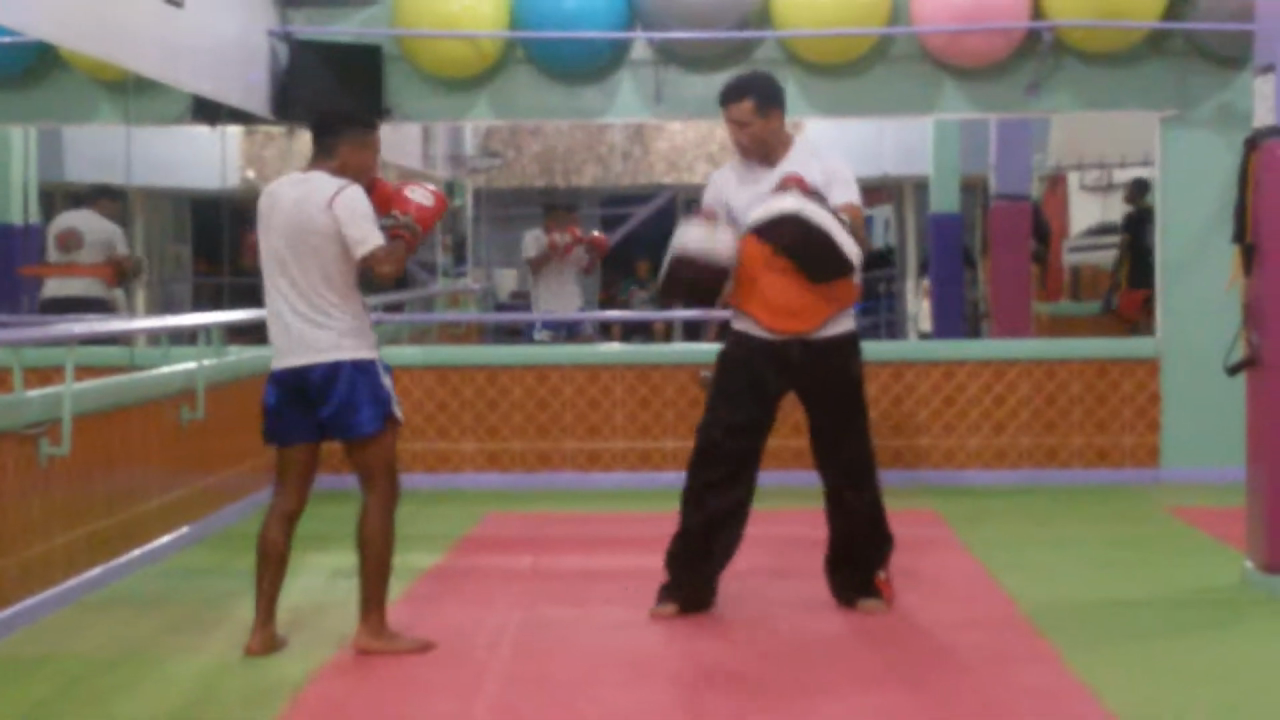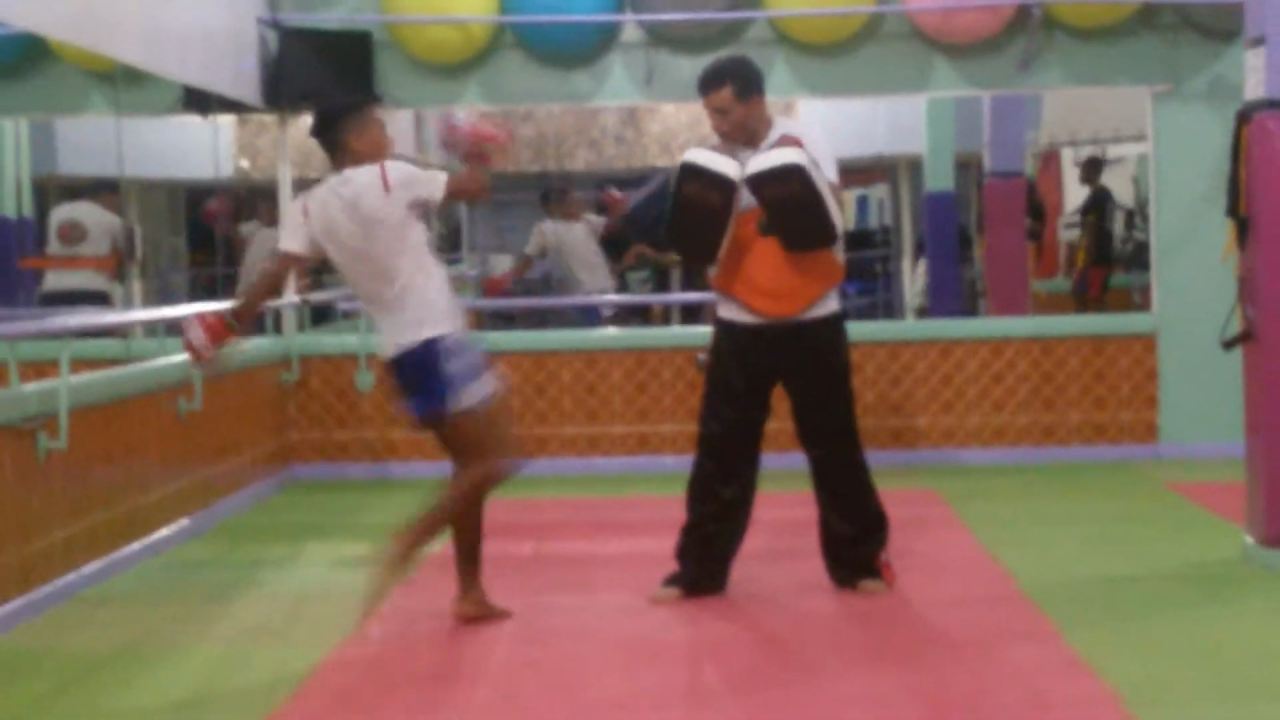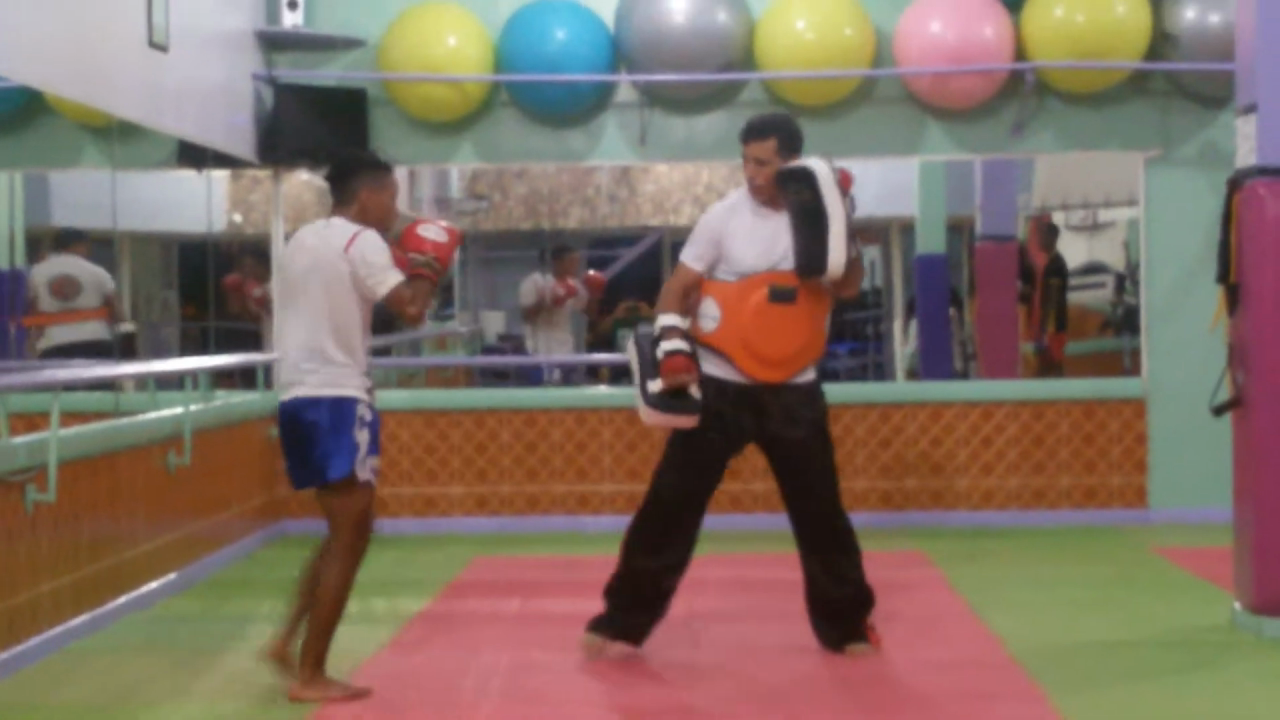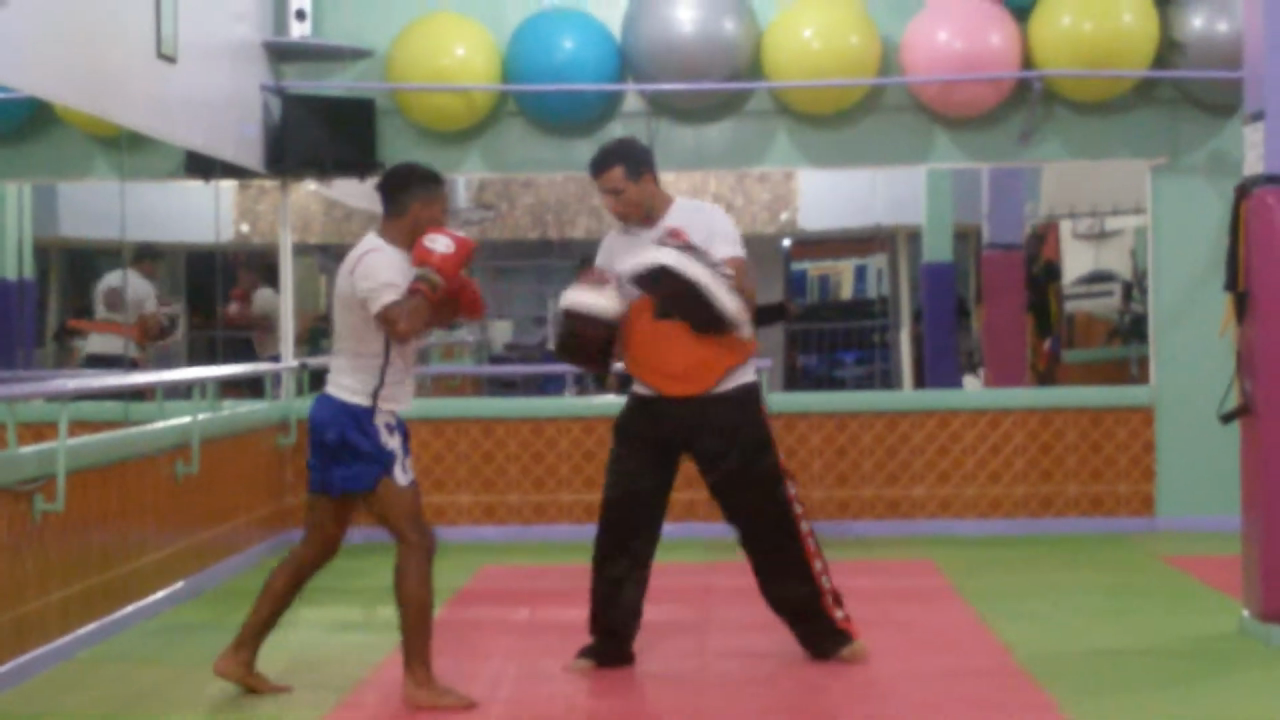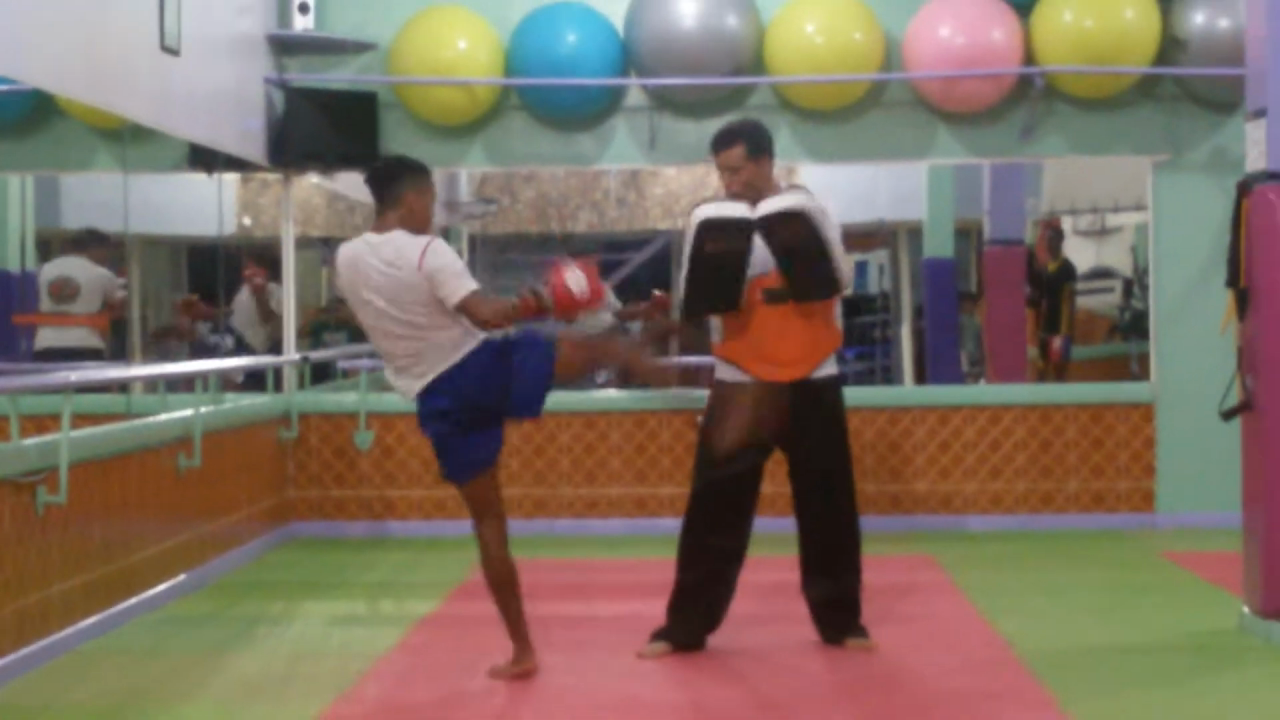
dt=0.7s
person 1, frame 1
left shoulder: (825, 167)
right shoulder: (724, 182)
left elbow: (858, 243)
left hip: (826, 342)
right hip: (753, 342)
left knee: (847, 467)
right knee: (717, 458)
left ankle: (862, 579)
right ankle: (688, 585)
person 1, frame 2
left shoulder: (802, 144)
left hip: (812, 324)
right hip: (739, 328)
left knee: (834, 446)
right knee: (722, 450)
left ankle: (859, 560)
right ankle: (699, 567)
person 1, frame 3
left shoulder: (819, 210)
right shoulder: (723, 217)
left elbow: (848, 286)
right elbow: (676, 289)
left wrist: (838, 218)
right wrist: (672, 349)
left hip: (793, 390)
right hip: (721, 386)
left knee: (820, 509)
right knee: (673, 500)
left ankle: (845, 623)
right ankle: (624, 618)
person 1, frame 4
left shoulder: (704, 220)
right shoulder: (615, 243)
left elbow: (742, 294)
left hip: (725, 395)
right hip: (652, 401)
left knee: (767, 513)
right knee: (622, 518)
left ankle: (825, 629)
right ankle: (610, 642)
person 1, frame 5
left shoulder: (809, 211)
left elbow: (834, 283)
right elbow: (708, 293)
left hip: (812, 383)
right hip: (740, 384)
left knee: (829, 506)
right knee: (713, 505)
left ankle: (839, 619)
right ankle: (686, 626)
person 2, frame 1
left shoulder: (271, 195)
right shoulder: (346, 195)
right elbow: (384, 267)
right wrist: (408, 238)
left hip: (288, 365)
right hip: (345, 361)
left knee: (288, 498)
right knee: (380, 490)
left ankle: (263, 627)
right ankle: (373, 627)
person 2, frame 2
left shoulder: (311, 207)
right shoulder: (391, 177)
left elbow: (276, 275)
right elbow: (474, 187)
left wrist: (226, 323)
right wrist: (481, 155)
left hip: (404, 349)
right hip: (436, 339)
left knee: (473, 464)
right knee: (490, 464)
left ankle: (470, 594)
right ankle: (402, 548)
person 2, frame 3
left shoulder: (297, 242)
right shoulder: (361, 241)
right elbow: (410, 309)
right wrist: (427, 272)
left hip: (296, 402)
right hip: (337, 403)
left knee: (351, 531)
right knee: (346, 539)
left ankle: (288, 639)
right ankle: (309, 675)
person 2, frame 4
left shoulder: (387, 257)
right shoulder: (378, 261)
left elbow: (408, 324)
right elbow: (397, 326)
left wrist: (440, 303)
right wrist: (431, 282)
left hip: (345, 414)
right hip: (358, 418)
left knee: (317, 546)
right knee: (417, 543)
left ankle: (238, 656)
right ankle: (421, 682)
person 2, frame 5
left shoulder: (347, 260)
right shoulder: (429, 253)
right elbow: (487, 317)
right wrist: (540, 301)
left hip: (442, 402)
right hip: (484, 368)
left knee: (490, 524)
right knee: (600, 349)
left ankle: (522, 650)
